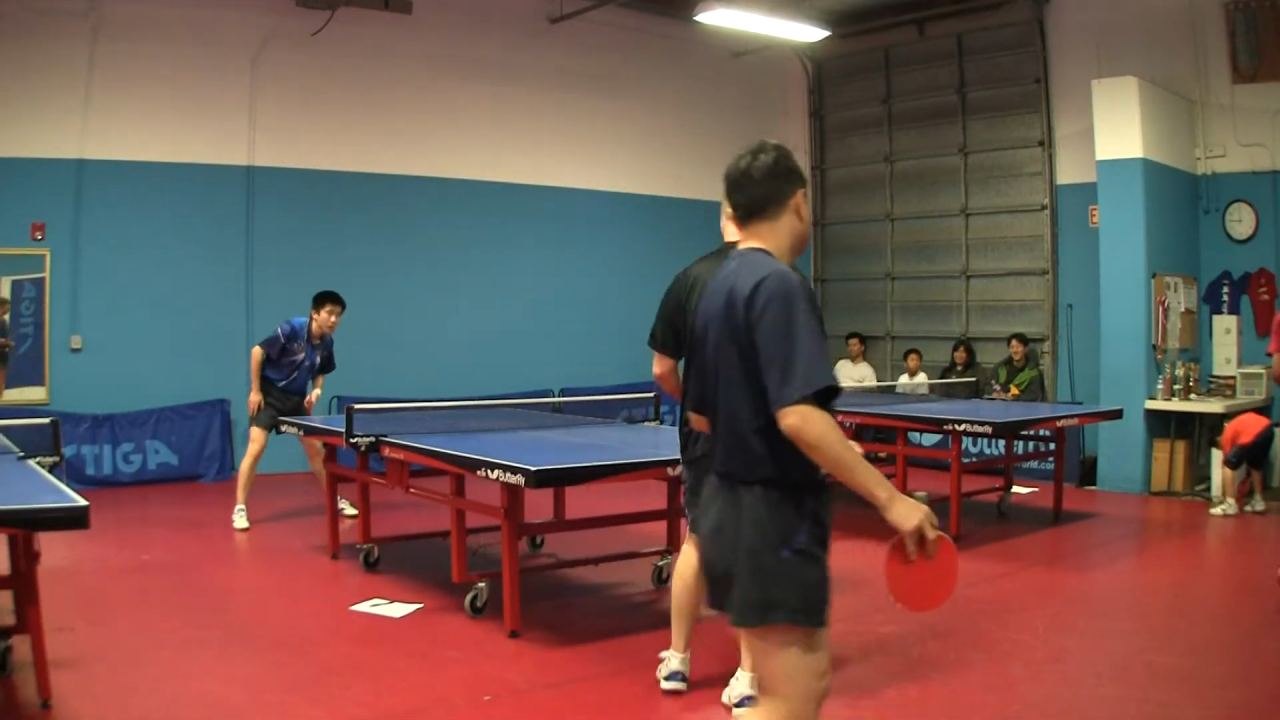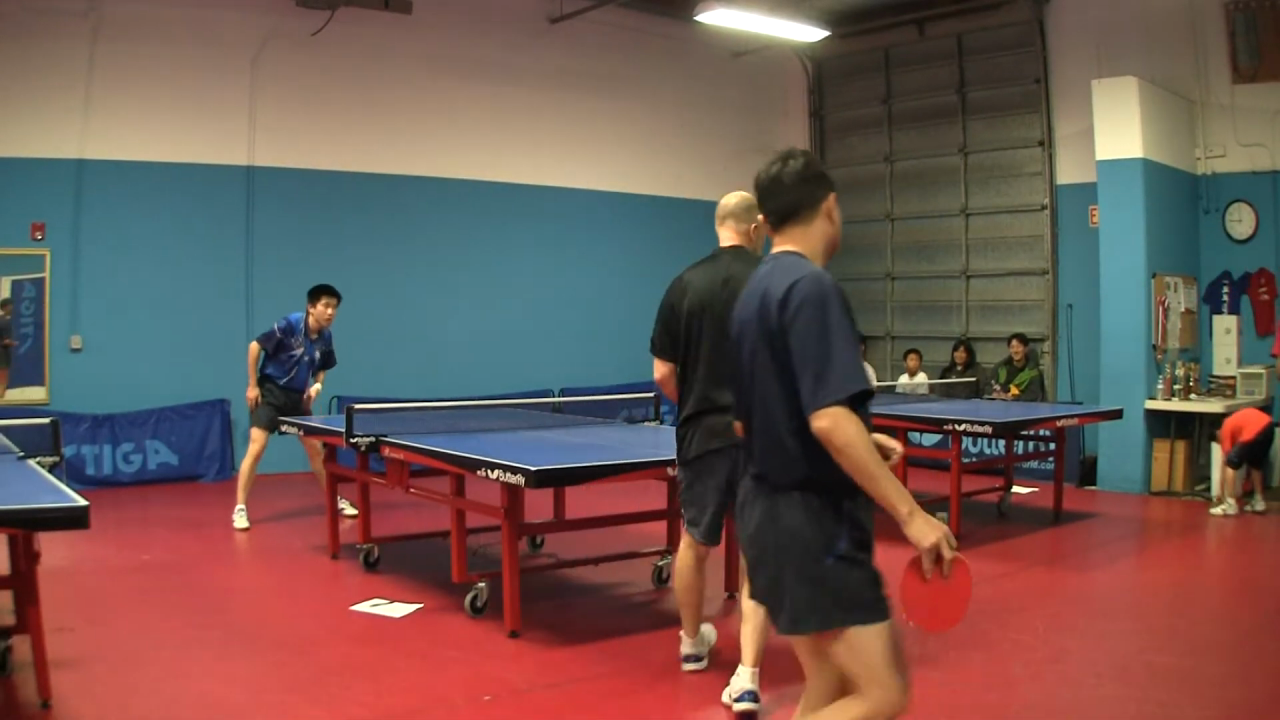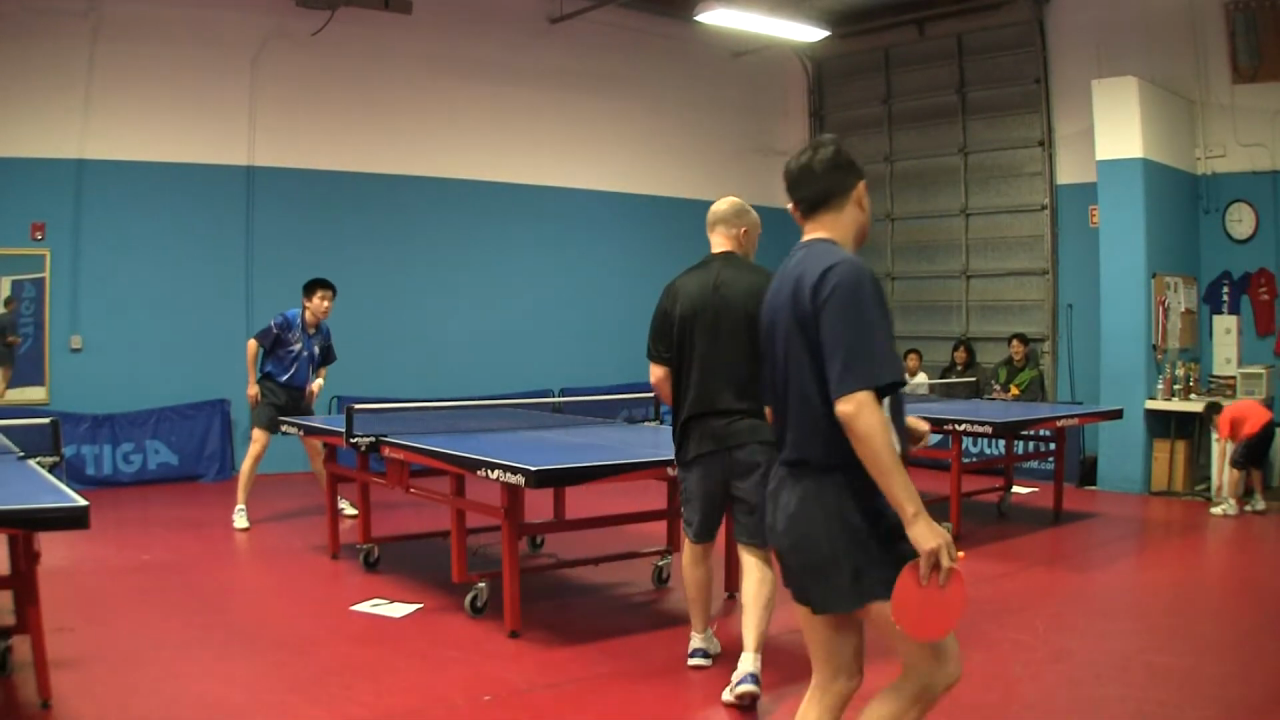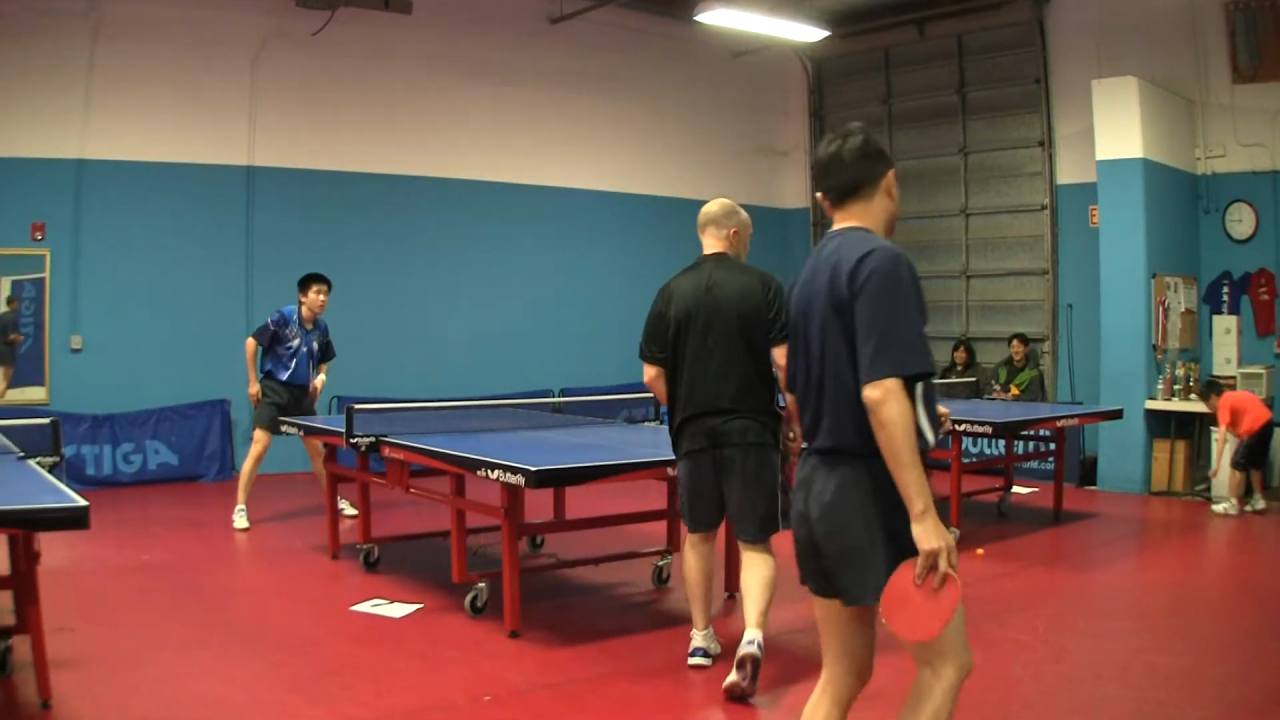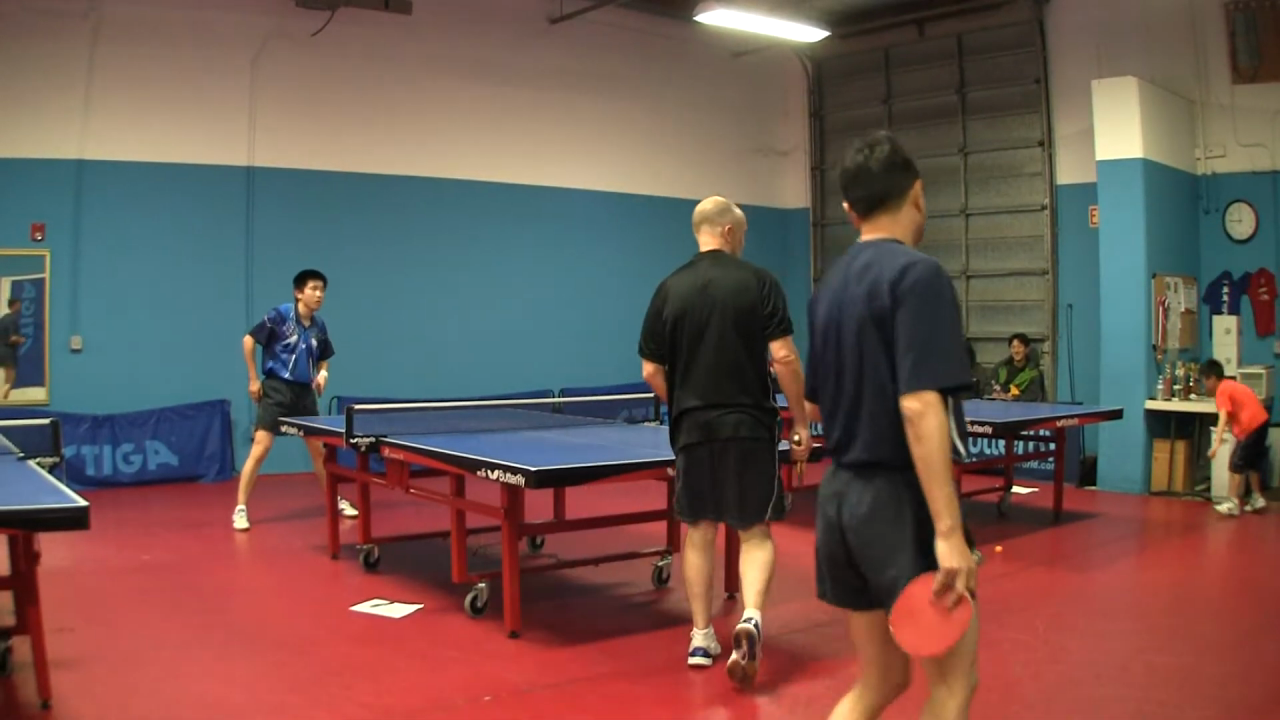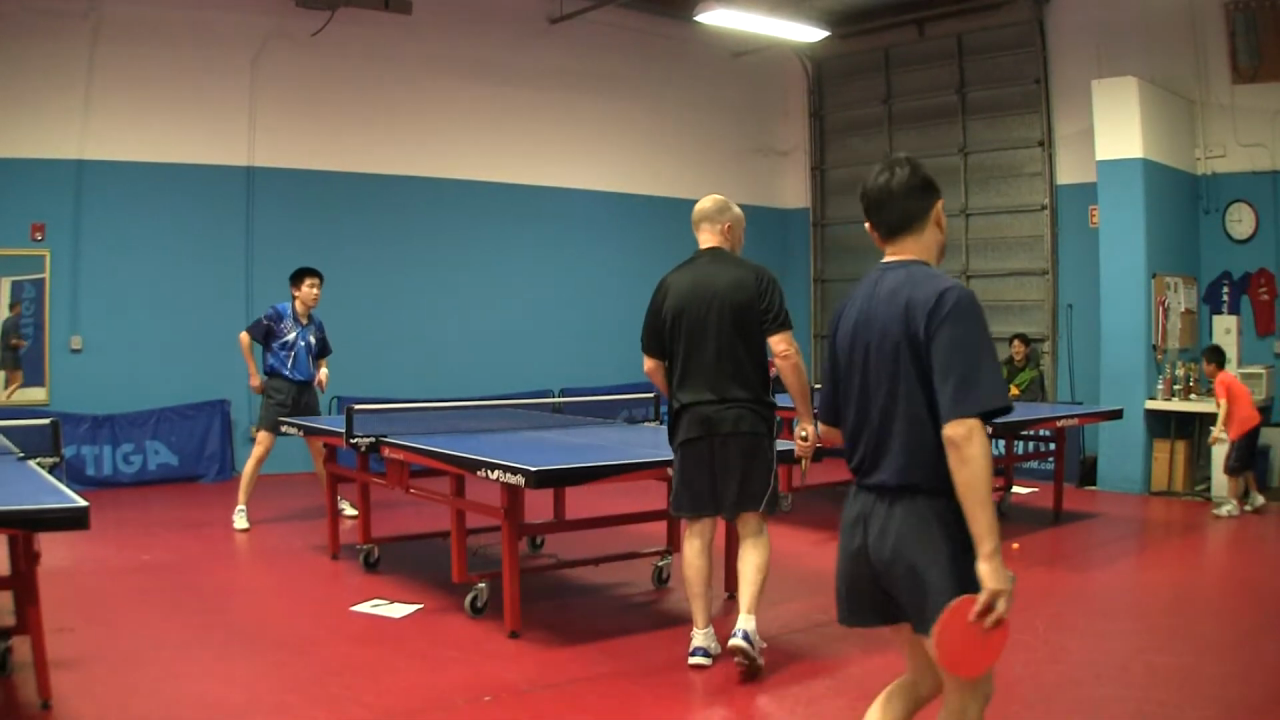
dt=0.1s
person 1, frame 1
left shoulder: (718, 288)
right shoulder: (777, 286)
left elbow: (701, 414)
right elbow: (798, 418)
right wrist: (891, 499)
left hip: (733, 505)
right hip: (771, 517)
person 1, frame 2
left shoulder: (753, 293)
right shoulder: (812, 289)
right elbow: (829, 421)
left wrist: (860, 440)
right wrist: (910, 516)
left hip: (769, 513)
right hip: (811, 522)
person 1, frame 3
left shoulder: (784, 279)
right shoulder: (846, 275)
right elbow: (854, 407)
left wrist: (890, 426)
right wrist: (916, 517)
left hip: (796, 496)
right hip: (841, 504)
right knee: (938, 665)
person 1, frame 4
left shoulder: (809, 272)
right shoulder: (881, 262)
right elbow: (882, 395)
right wrist: (923, 514)
left hip: (818, 484)
right hip: (868, 489)
right knee: (946, 662)
person 1, frame 5
left shoulder: (831, 285)
right shoulder: (918, 275)
right elbow: (921, 408)
right wrist: (949, 531)
left hip: (843, 496)
right hip: (899, 503)
person 1, frame 6
left shoulder: (850, 308)
right shoulder: (947, 300)
left elbow: (829, 428)
right elbow: (962, 433)
right wrist: (987, 552)
left hip: (865, 515)
right hip: (927, 519)
person 2, frame 1
left shoulder: (688, 279)
left elbow: (662, 370)
left hip: (707, 436)
left knee: (698, 543)
left ankle: (678, 659)
right ankle: (747, 678)
person 2, frame 2
left shoulder: (684, 284)
left elbow: (662, 374)
left hip: (702, 435)
left knee: (696, 541)
left ankle: (692, 639)
right ankle: (747, 674)
person 2, frame 3
left shoulder: (677, 290)
right shoulder: (769, 287)
left elbow: (659, 378)
left hip: (699, 435)
right hip: (757, 434)
left knee: (696, 541)
right knee: (755, 551)
left ankle: (701, 638)
right ankle: (749, 663)
person 2, frame 4
left shoulder: (671, 291)
right shoulder: (763, 286)
left elbow: (652, 377)
right elbow: (783, 365)
left hip: (695, 434)
right hip: (752, 432)
left knee: (699, 536)
right knee: (756, 545)
left ankle: (700, 637)
right ankle: (751, 638)
person 2, frame 5
left shoulder: (669, 289)
right shoulder: (759, 282)
left elbow: (652, 372)
right elbow: (784, 358)
right wrist: (803, 421)
left hip: (692, 427)
right hip: (749, 424)
left knee: (699, 531)
right knee: (755, 531)
left ankle: (701, 637)
right ankle: (750, 618)
person 2, frame 6
left shoulder: (669, 285)
right shoulder: (757, 279)
left elbow: (652, 367)
right elbow: (784, 353)
right wrist: (806, 417)
left hip: (691, 423)
right hip: (747, 419)
left knee: (696, 529)
right knee: (751, 524)
left ankle: (701, 637)
right ankle: (746, 626)
person 3, frame 1
left shoulder: (327, 342)
right shoulder: (292, 329)
right elbow: (257, 351)
left wrist: (316, 391)
right wrist: (255, 390)
left hip: (297, 398)
right hip: (269, 393)
left knee: (316, 449)
right knee: (256, 448)
left ankle: (335, 500)
right ankle: (240, 509)
person 3, frame 2
left shoulder: (326, 337)
right shoulder: (289, 324)
left elbow: (321, 369)
right elbow: (255, 346)
left wrist: (317, 385)
right wrist: (252, 385)
left hip: (298, 396)
right hip: (269, 391)
left knee: (316, 450)
right knee: (256, 448)
left ankle: (335, 500)
right ankle: (240, 509)
person 3, frame 3
left shoulder: (324, 333)
right shoulder: (285, 321)
left elbow: (322, 365)
right elbow: (253, 344)
left wrist: (318, 381)
right wrist: (252, 383)
left hip: (300, 395)
right hip: (271, 391)
left knee: (317, 449)
right knee: (257, 448)
left ankle: (335, 500)
right ankle: (240, 509)
person 3, frame 4
left shoulder: (322, 329)
right shoulder: (283, 317)
left elbow: (323, 361)
right elbow: (251, 342)
left wrist: (321, 377)
right wrist: (253, 381)
left hip: (302, 394)
right hip: (273, 391)
left knee: (318, 450)
right knee: (258, 449)
left ankle: (335, 500)
right ankle: (240, 509)
person 3, frame 5
left shoulder: (319, 326)
right shoulder: (279, 315)
left elbow: (323, 359)
right elbow: (248, 340)
left wrist: (322, 373)
right wrist: (253, 379)
left hip: (304, 393)
right hip: (276, 390)
left knee: (319, 449)
right knee: (260, 449)
left ankle: (335, 501)
right ankle: (240, 509)
person 3, frame 6
left shoulder: (317, 325)
right shoulder: (277, 314)
left elbow: (321, 357)
right elbow: (245, 337)
left wrist: (323, 371)
right wrist: (253, 374)
left hip: (306, 392)
right hip: (278, 389)
left knee: (320, 449)
right knee: (261, 449)
left ankle: (336, 501)
right ankle: (240, 509)
